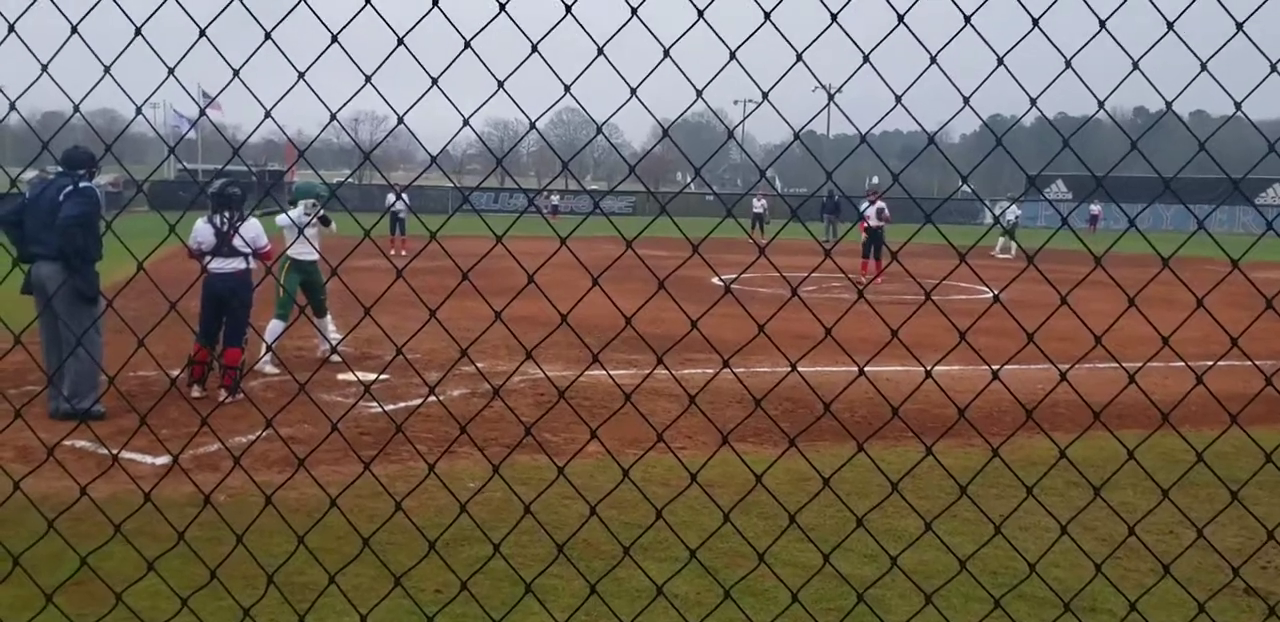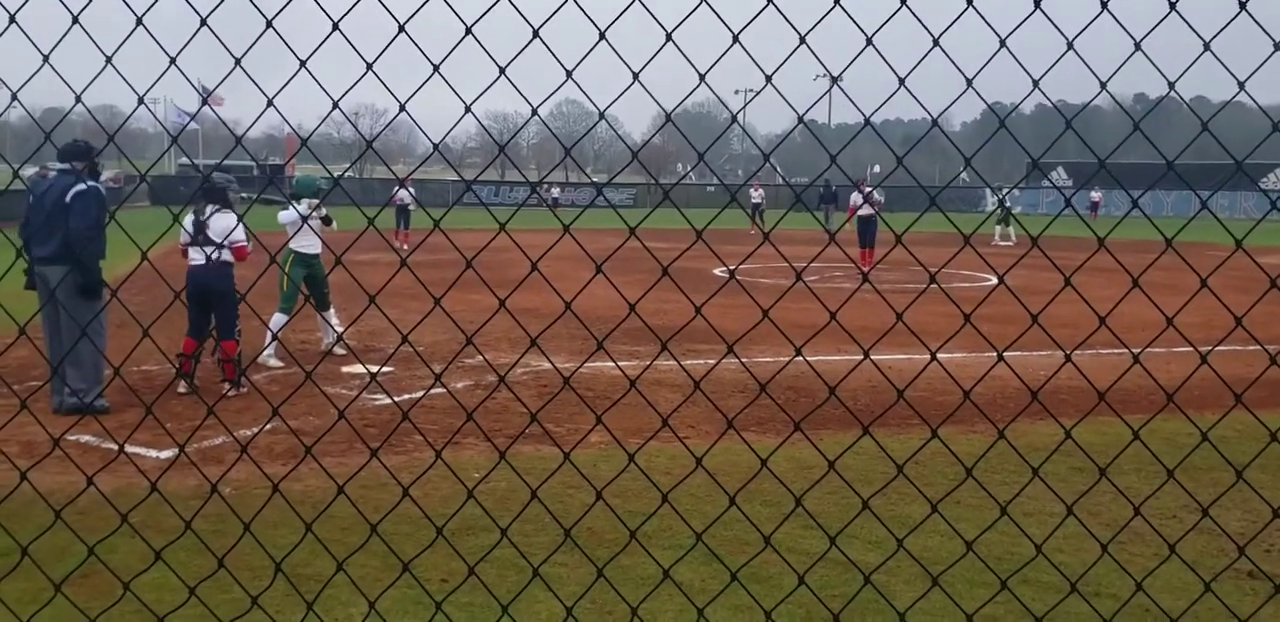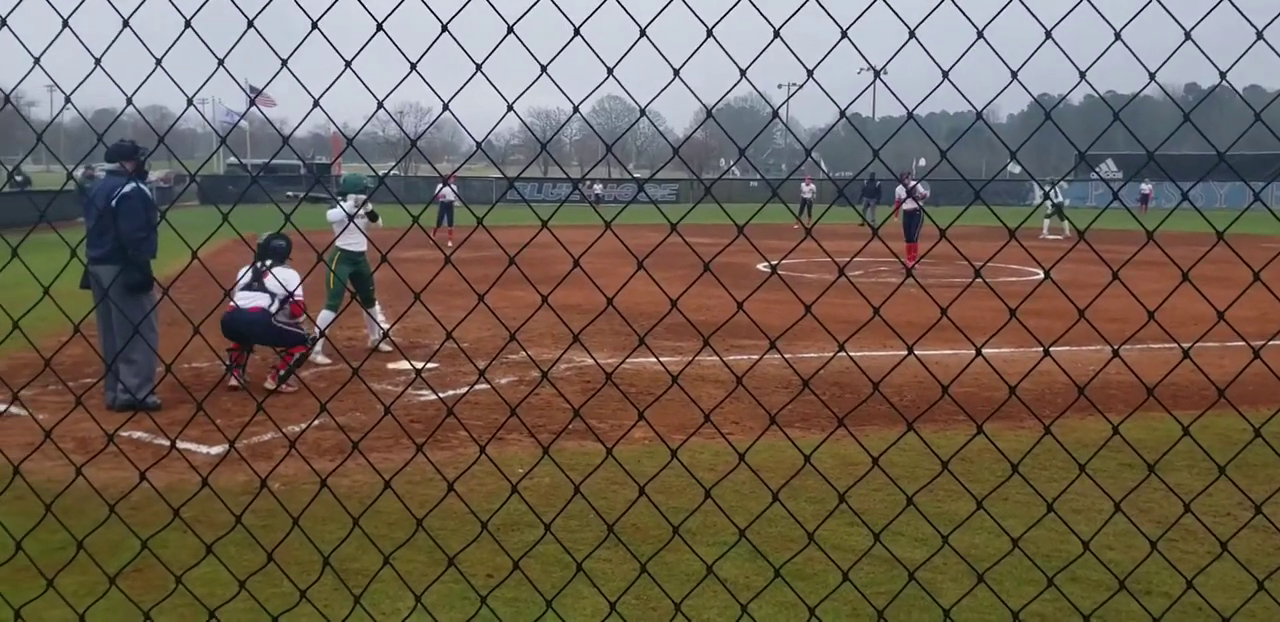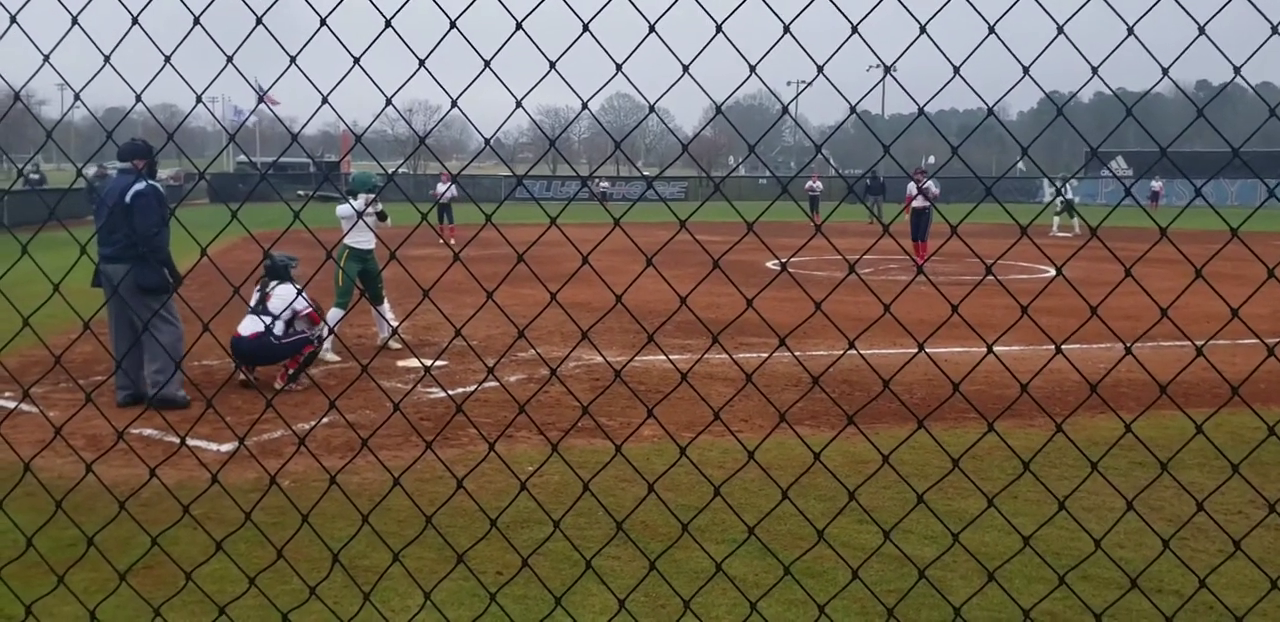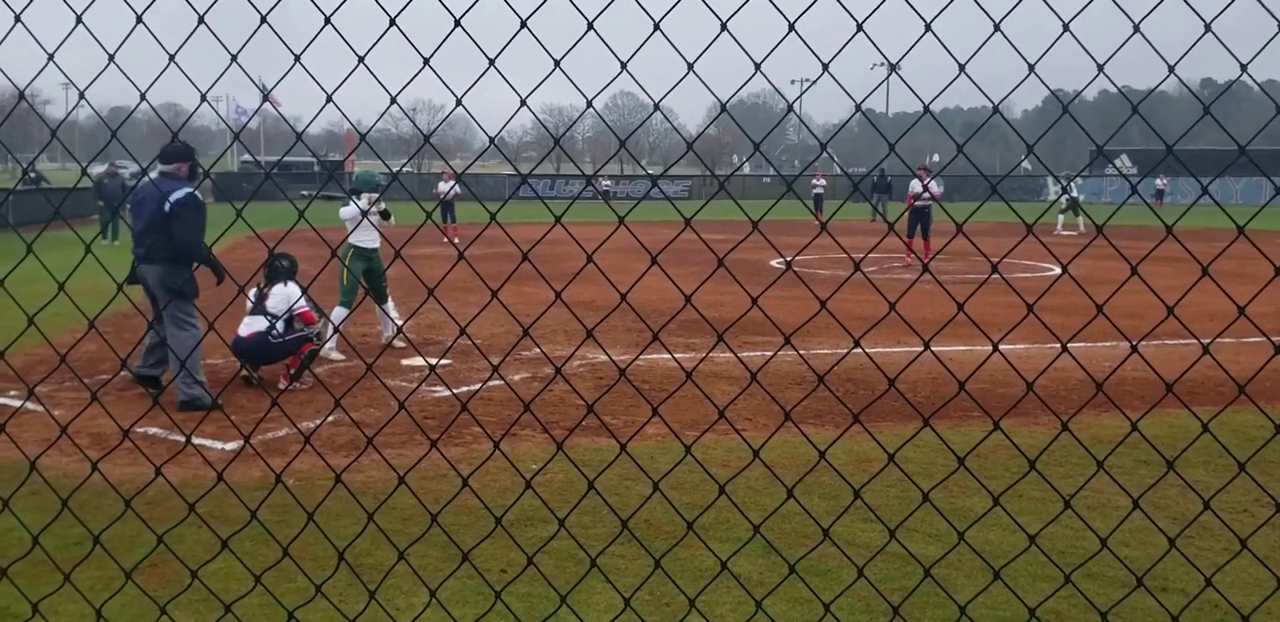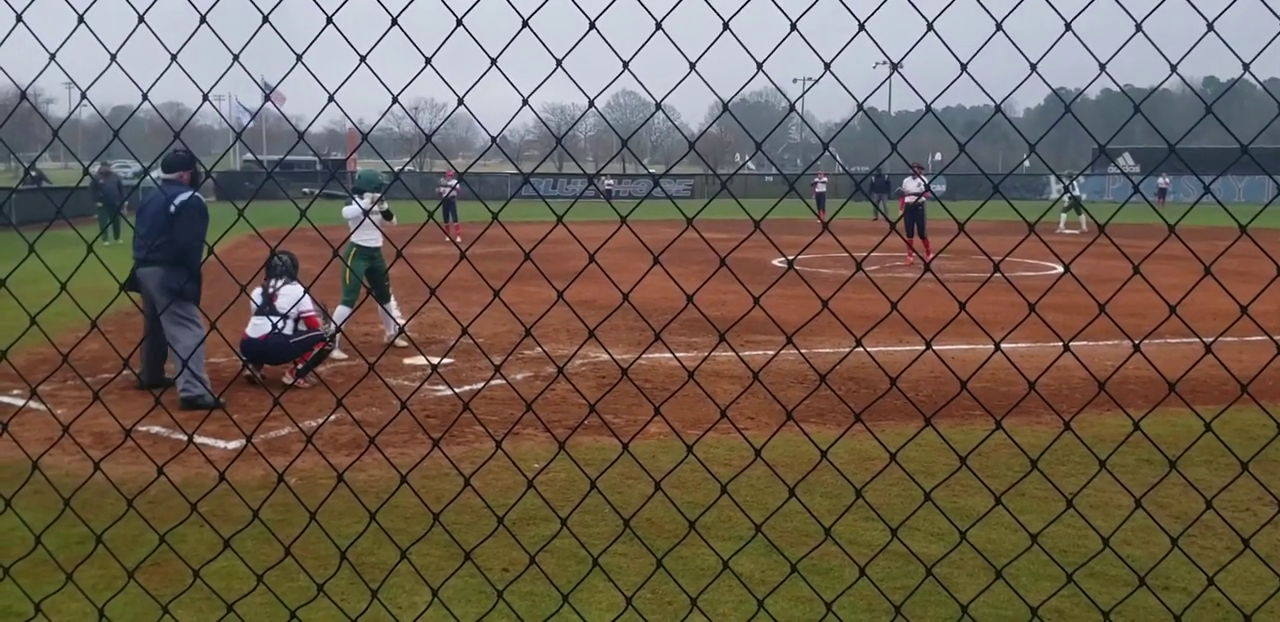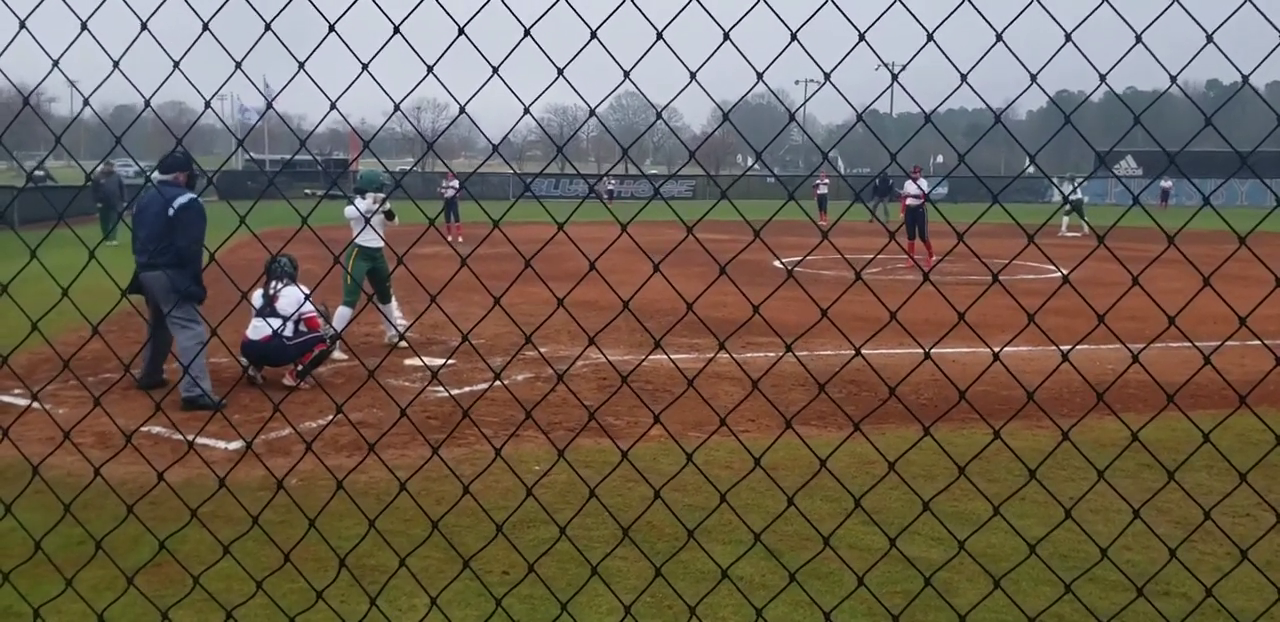
dt=0.7s
person 1, frame 1
left shoulder: (38, 189)
right shoulder: (83, 191)
right elbow: (68, 224)
left wrist: (24, 248)
right wrist: (78, 259)
left hip: (40, 270)
right hip: (69, 273)
left knee: (52, 339)
right knee: (83, 337)
left ankle: (58, 401)
right ankle: (80, 402)
person 1, frame 2
left shoulder: (42, 188)
right shoulder: (86, 189)
left elbow: (26, 229)
right elbow: (82, 235)
left wrist: (35, 259)
right wrist: (92, 273)
left hip: (43, 268)
right hip: (71, 270)
left knee: (56, 335)
right knee: (86, 333)
left ankle: (61, 396)
right ankle: (83, 397)
person 1, frame 3
left shoulder: (97, 188)
right shoulder: (131, 190)
left elbow: (96, 230)
right elbow: (134, 237)
left wrist: (98, 261)
right wrist: (144, 272)
left hip: (98, 267)
right hip: (124, 269)
left knee: (111, 333)
right knee: (139, 331)
left ankle: (115, 392)
right ankle: (135, 394)
person 1, frame 4
left shoulder: (108, 189)
right shoulder: (144, 189)
left elbow: (104, 231)
right elbow: (151, 237)
left wrist: (112, 258)
right wrist: (171, 269)
left hip: (110, 267)
right hip: (137, 269)
left knee: (123, 332)
right knee: (165, 328)
left ankle: (128, 390)
right ankle: (163, 391)
person 1, frame 5
left shoulder: (144, 188)
right shoulder: (184, 195)
left elbow: (139, 230)
right elbow: (189, 242)
right wrist: (213, 264)
left hip: (145, 265)
right hip: (169, 269)
left knee: (165, 322)
right knee: (184, 329)
left ankle: (148, 370)
right ankle: (192, 394)
person 1, frame 6
left shoulder: (150, 197)
right shoulder: (189, 199)
left elbow: (138, 239)
right elbow: (189, 245)
left wrist: (147, 263)
right wrist: (195, 280)
left hip: (144, 270)
right hip: (169, 273)
left knee: (155, 325)
right knee: (188, 330)
left ankle: (150, 376)
right ankle: (193, 392)
person 1, frame 7
left shoulder: (144, 199)
right shoulder: (186, 201)
left elbow: (136, 241)
right elbow: (189, 248)
right wrist: (196, 281)
left hip: (147, 273)
right hip: (173, 275)
left knee: (158, 325)
right knee: (191, 331)
left ankle: (149, 375)
right ankle: (195, 393)
person 2, frame 1
left shoulder: (314, 215)
right shoulder: (290, 215)
left elbow: (332, 227)
right elbow: (279, 221)
left wrist: (318, 212)
right wrist: (301, 209)
left hip: (312, 267)
right hip: (292, 266)
left knee: (321, 309)
right knee: (282, 313)
left ankle: (327, 349)
right ankle: (263, 360)
person 2, frame 2
left shoulder: (315, 209)
right shoulder: (293, 208)
left elbow: (332, 226)
right elbow: (282, 219)
left wrist: (321, 211)
right wrist: (305, 207)
left hip: (315, 260)
right hip: (295, 260)
left knee: (324, 302)
right knee: (286, 306)
left ankle: (330, 342)
right ankle: (267, 353)
person 2, frame 3
left shoulder: (362, 207)
right shoulder: (340, 207)
left elbow: (377, 222)
right elbow: (331, 217)
left wrist: (367, 207)
right wrist: (351, 204)
left hip: (360, 258)
right hip: (341, 258)
left knee: (370, 299)
right knee: (333, 303)
left ankle: (376, 339)
right ankle: (315, 350)
person 2, frame 4
left shoulder: (371, 206)
right shoulder: (349, 205)
left elbow: (386, 223)
right elbow: (340, 213)
left wrist: (377, 207)
right wrist: (362, 202)
left hip: (369, 255)
right hip: (350, 255)
left knee: (378, 297)
right knee: (342, 301)
left ankle: (385, 336)
right ankle: (324, 348)
person 2, frame 5
left shoulder: (374, 205)
right shoulder: (352, 204)
left elbow: (389, 221)
right elbow: (343, 215)
left wrist: (380, 205)
right wrist: (365, 202)
left hip: (373, 254)
right hip: (354, 254)
left knee: (383, 296)
right knee: (347, 300)
left ankle: (389, 335)
right ankle: (328, 346)
person 2, frame 6
left shoulder: (376, 205)
right shoulder: (355, 204)
left elbow: (391, 221)
right elbow: (347, 214)
left wrist: (383, 206)
right wrist: (368, 201)
left hip: (376, 253)
right hip: (357, 253)
left knee: (385, 295)
right knee: (349, 299)
left ankle: (392, 334)
right ankle: (331, 344)
person 2, frame 7
left shoulder: (379, 205)
right shoulder: (356, 204)
left elbow: (392, 221)
right elbow: (349, 214)
left wrist: (385, 206)
right wrist: (370, 201)
left hip: (378, 254)
right hip: (359, 254)
left knee: (385, 295)
right knee: (350, 300)
left ankle: (392, 335)
right ankle: (332, 345)
person 3, frame 1
left shoulder: (202, 224)
right shoulder: (251, 224)
left elbow: (193, 252)
right elbow: (266, 255)
left hip: (212, 282)
right hip: (239, 282)
left knee: (206, 333)
right knee: (235, 336)
left ankle: (196, 384)
right ankle: (228, 389)
person 3, frame 2
left shoulder: (191, 217)
right shoulder: (230, 217)
left elbow: (184, 249)
right elbow: (240, 255)
right wrist: (246, 247)
left hip: (194, 275)
right hip: (219, 275)
left knee: (196, 328)
right knee: (228, 329)
left ankle: (185, 380)
right ankle: (232, 382)
person 3, frame 3
left shoulder: (246, 270)
right shoulder: (289, 273)
right elbow: (298, 310)
left hip: (230, 321)
right hip: (257, 320)
left knee: (246, 334)
right knee: (306, 340)
left ankle: (236, 374)
right ankle: (277, 379)
person 3, frame 4
left shoulder: (261, 288)
right shoulder: (291, 289)
right elbow: (316, 319)
left hip: (238, 345)
right hip: (260, 347)
right knee: (315, 337)
left ankle: (246, 369)
right ankle: (287, 379)
person 3, frame 5
left shoulder: (255, 290)
right shoulder: (290, 287)
right elbow: (309, 320)
right wrist: (316, 317)
left hip: (239, 346)
right hip: (260, 347)
right knee: (313, 334)
left ankle: (250, 367)
right ankle: (290, 378)
person 3, frame 6
left shoulder: (257, 291)
right shoulder: (298, 289)
right elbow: (313, 324)
right wrist: (320, 320)
left hip: (248, 346)
right hip: (276, 347)
right knee: (327, 337)
left ankle: (254, 366)
right ankle: (296, 374)
person 3, frame 7
left shoulder: (258, 293)
right shoulder: (299, 291)
right elbow: (314, 325)
right wrist: (323, 322)
left hip: (249, 348)
right hip: (276, 350)
right knee: (328, 336)
left ankle: (254, 367)
right ankle: (296, 375)
